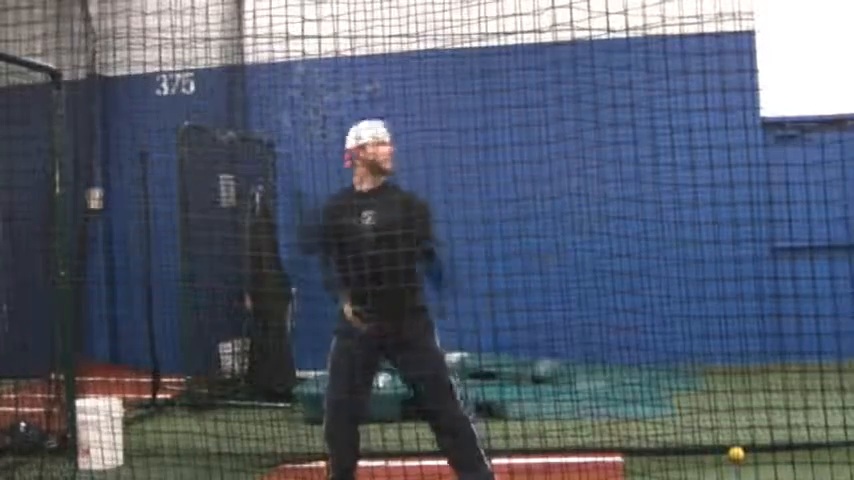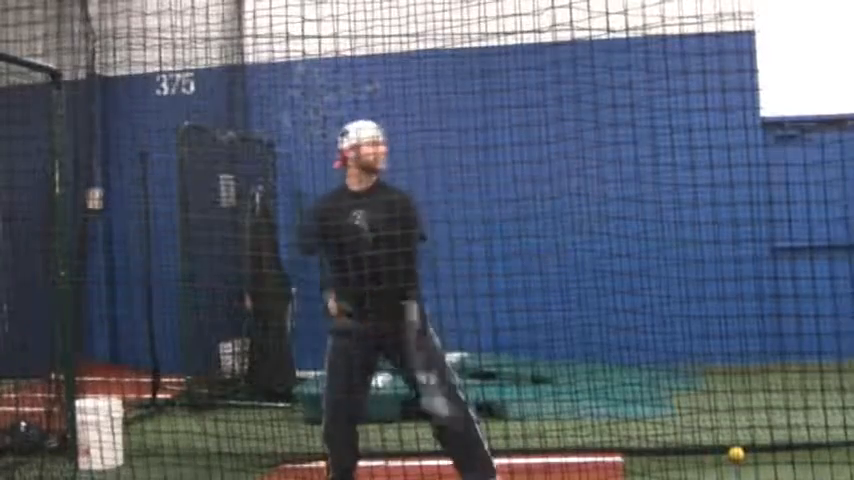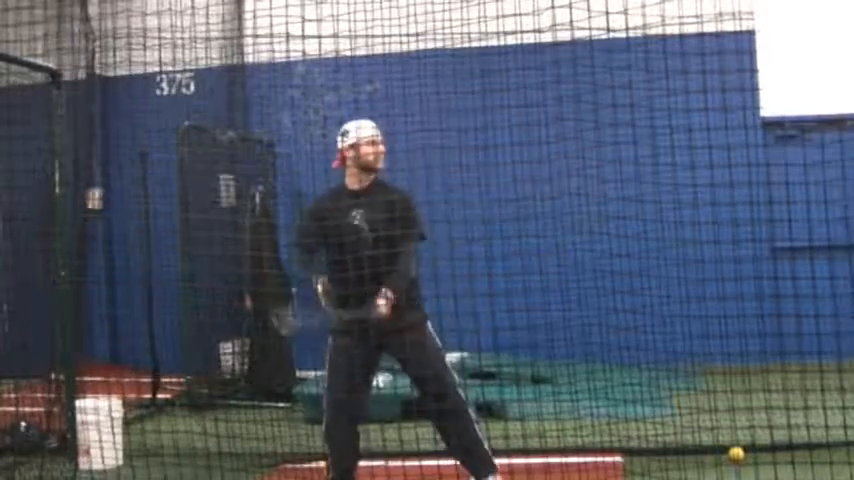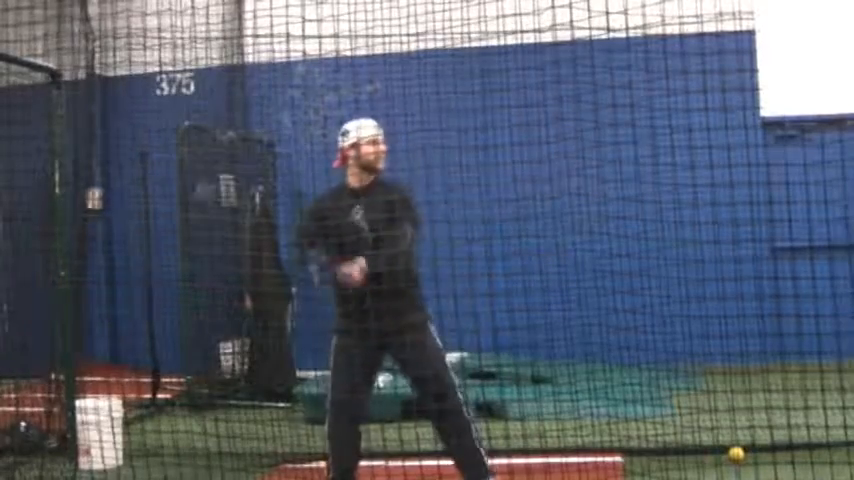
dt=0.1s
person 1, frame 1
left shoulder: (407, 203)
right shoulder: (335, 209)
left elbow: (428, 256)
right elbow: (325, 262)
right wrist: (343, 299)
left hip: (408, 321)
right hip: (357, 325)
left knee: (442, 401)
right knee: (340, 408)
person 1, frame 2
left shoulder: (399, 201)
right shoulder: (326, 208)
left elbow: (411, 258)
right elbow: (314, 255)
left wrist: (411, 306)
right wrist: (329, 294)
left hip: (399, 317)
right hip: (350, 323)
left knee: (443, 396)
right knee: (339, 407)
person 1, frame 3
left shoulder: (397, 200)
right shoulder: (324, 207)
left elbow: (407, 254)
right elbow: (308, 253)
left wrist: (390, 293)
right wrist: (319, 278)
left hip: (401, 315)
right hip: (351, 322)
left knee: (444, 393)
right knee: (340, 407)
person 1, frame 4
left shoulder: (396, 195)
right shoulder: (326, 204)
left elbow: (402, 243)
right elbow: (308, 246)
left wrist: (366, 264)
right wrist: (316, 256)
left hip: (405, 316)
right hip: (354, 322)
left knee: (443, 396)
right knee: (343, 407)
